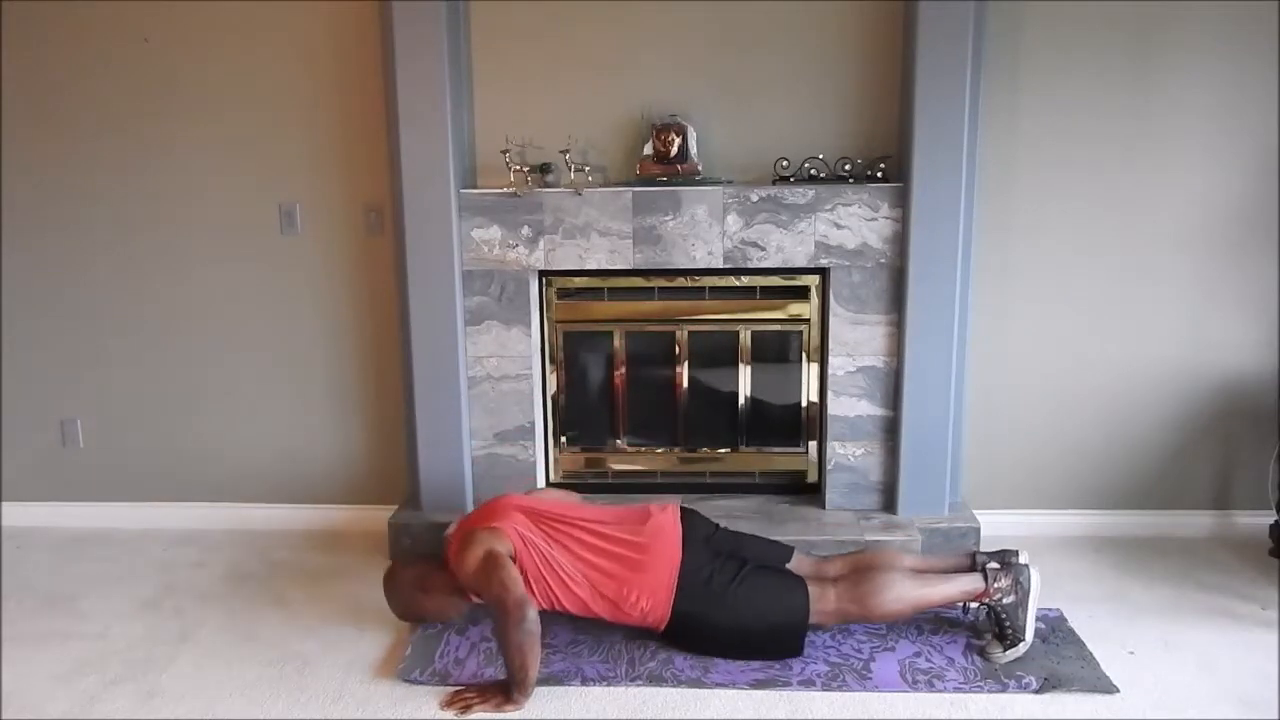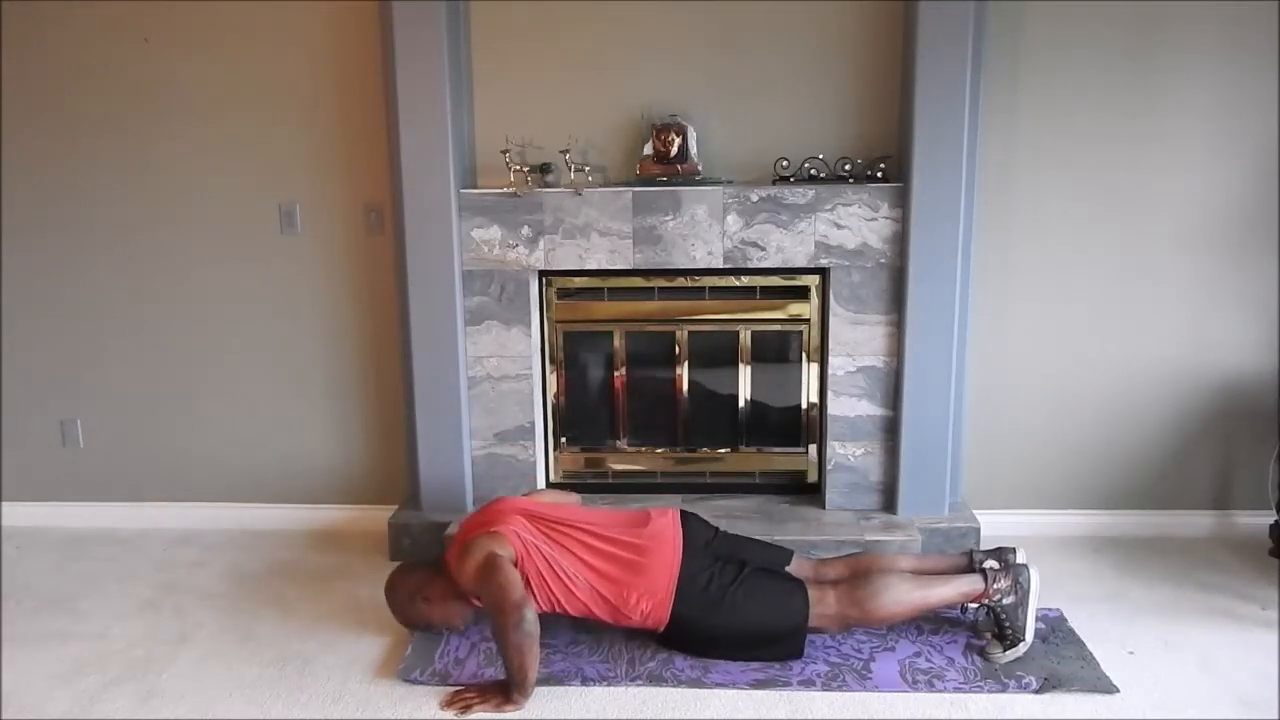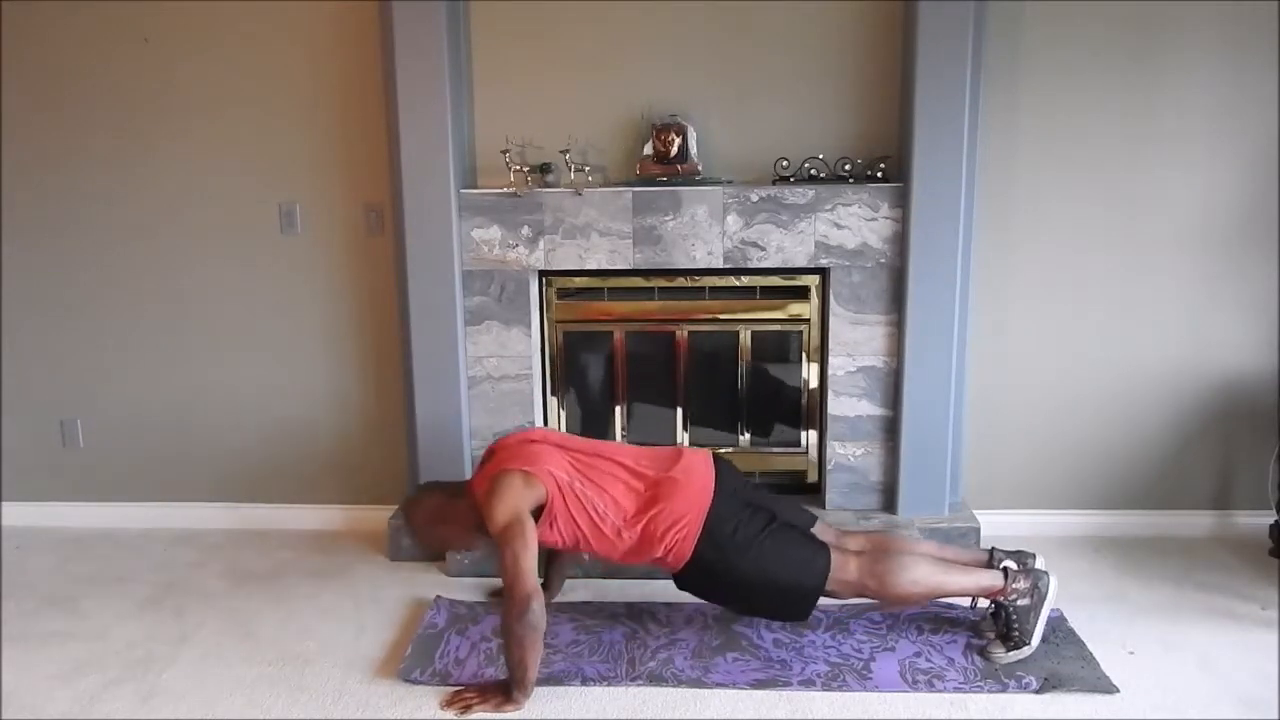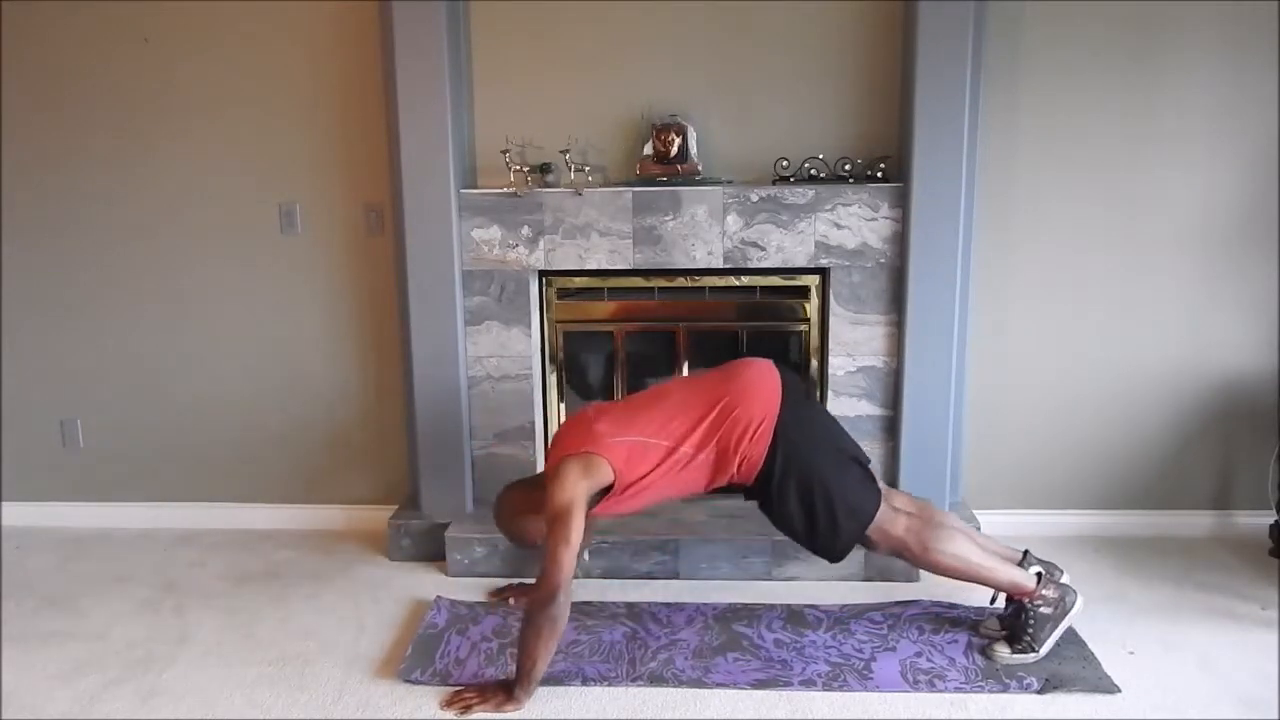
dt=0.5s
person 1, frame 1
left shoulder: (471, 554)
right shoulder: (494, 520)
left elbow: (516, 609)
right elbow: (567, 498)
left hip: (678, 592)
right hip: (671, 535)
left knee: (834, 603)
right knee: (825, 569)
left ankle: (997, 586)
right ankle: (986, 565)
person 1, frame 2
left shoulder: (472, 558)
right shoulder: (491, 523)
left elbow: (516, 611)
right elbow: (569, 498)
left hip: (676, 593)
right hip: (671, 537)
left knee: (834, 606)
right knee: (824, 573)
left ankle: (996, 587)
right ankle: (984, 564)
person 1, frame 3
left shoulder: (501, 498)
right shoulder: (511, 456)
left elbow: (524, 605)
right wrist: (550, 588)
left hip: (694, 527)
right hip: (699, 481)
left knee: (848, 575)
right knee: (842, 545)
left ankle: (1014, 586)
right ankle: (1001, 563)
person 1, frame 4
left shoulder: (565, 482)
right shoulder: (571, 448)
left elbow: (554, 596)
right elbow: (579, 521)
right wrist: (545, 586)
left hip: (759, 427)
right hip: (760, 392)
left knee: (888, 528)
right knee: (886, 507)
left ankle: (1040, 592)
right ankle: (1028, 568)
